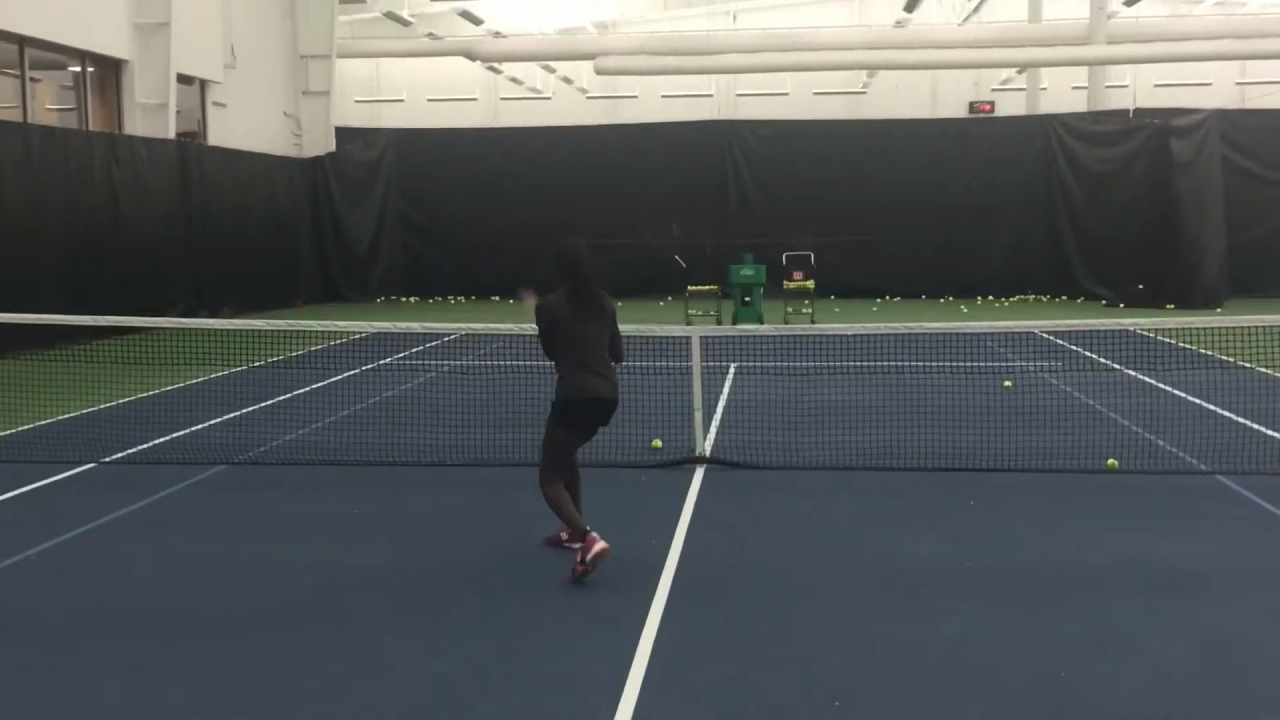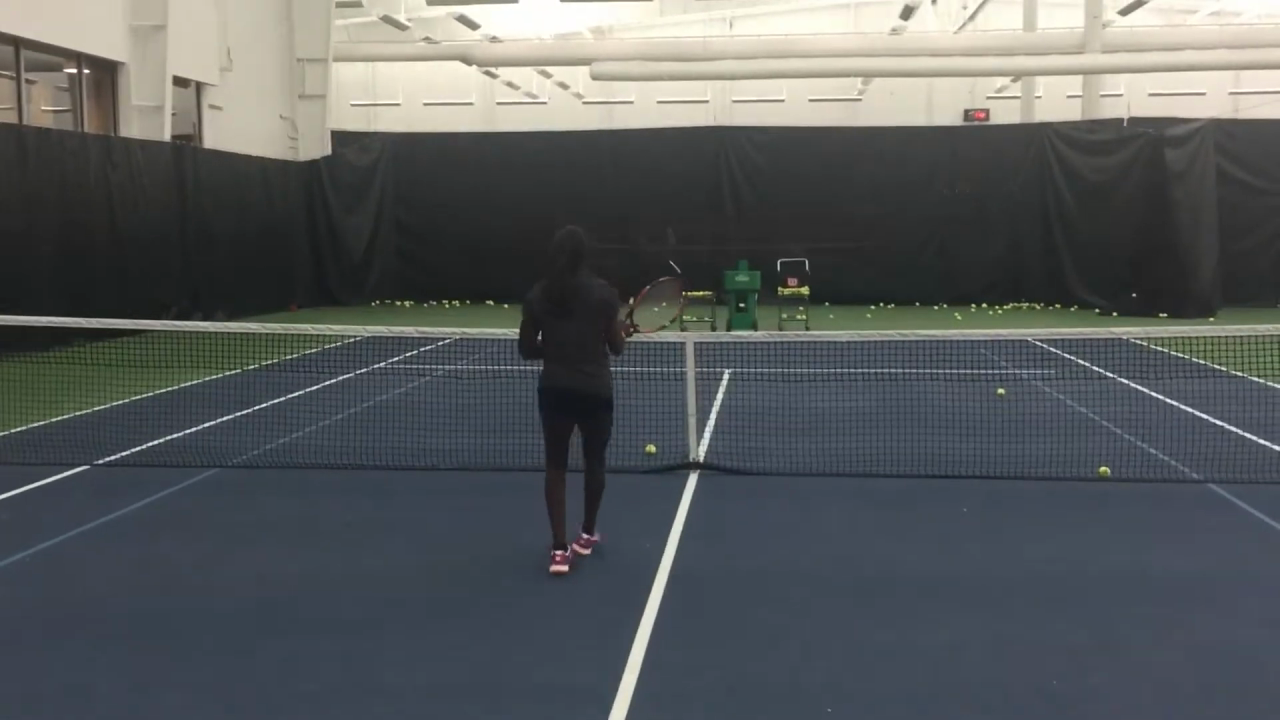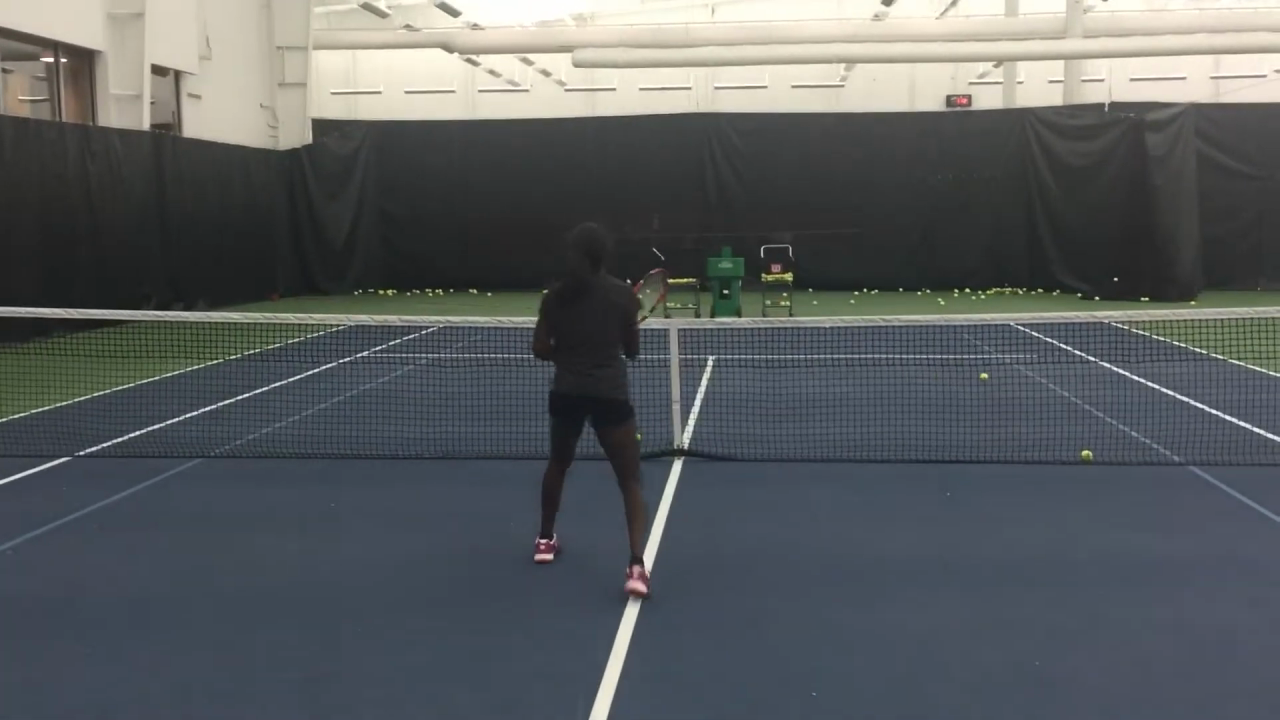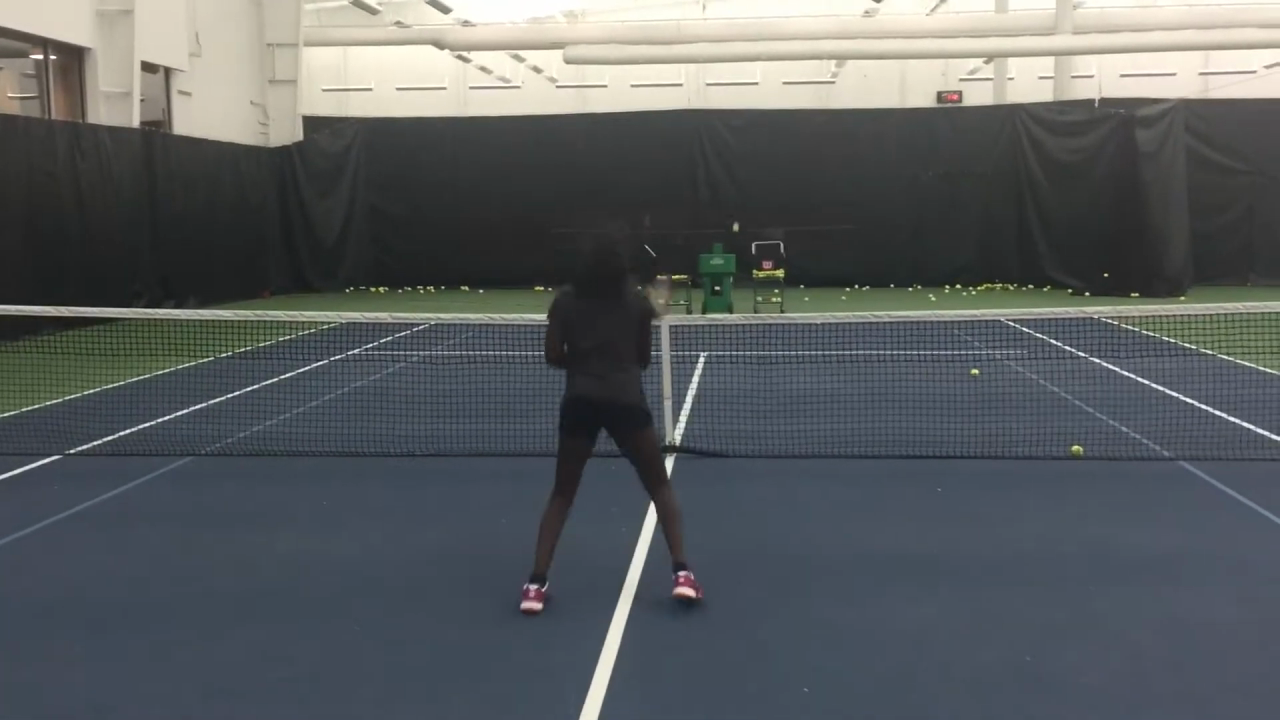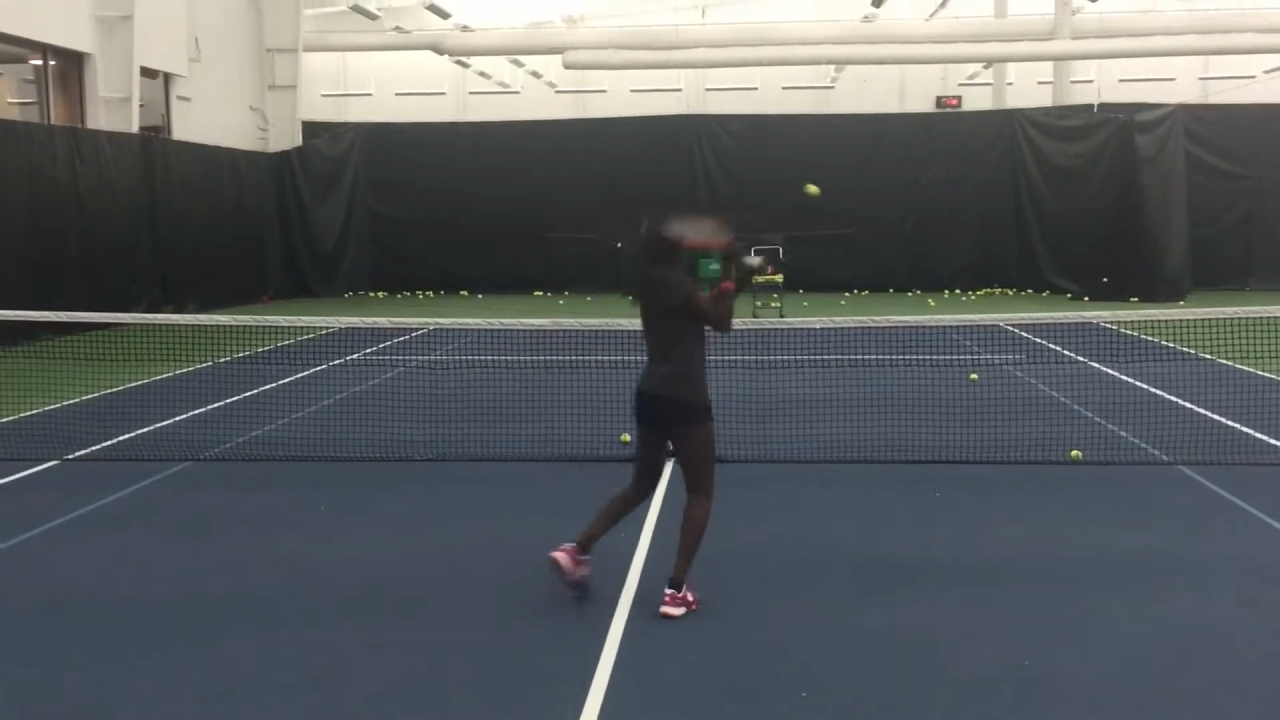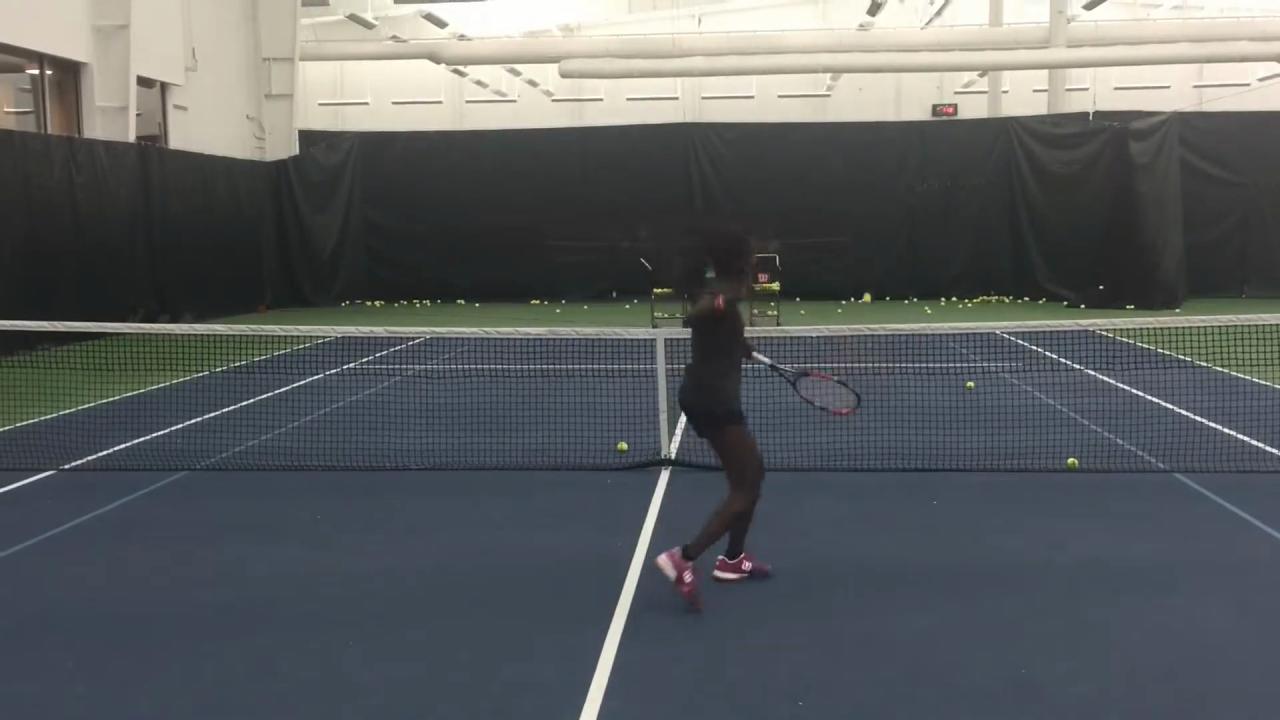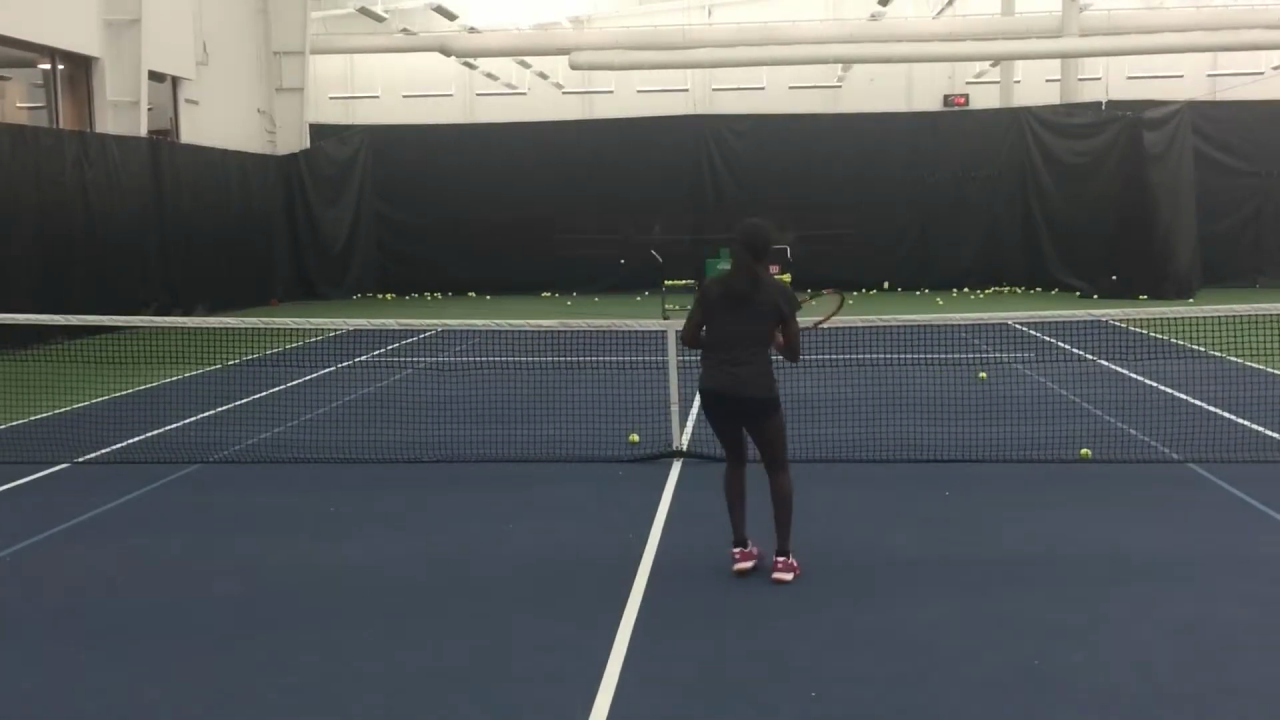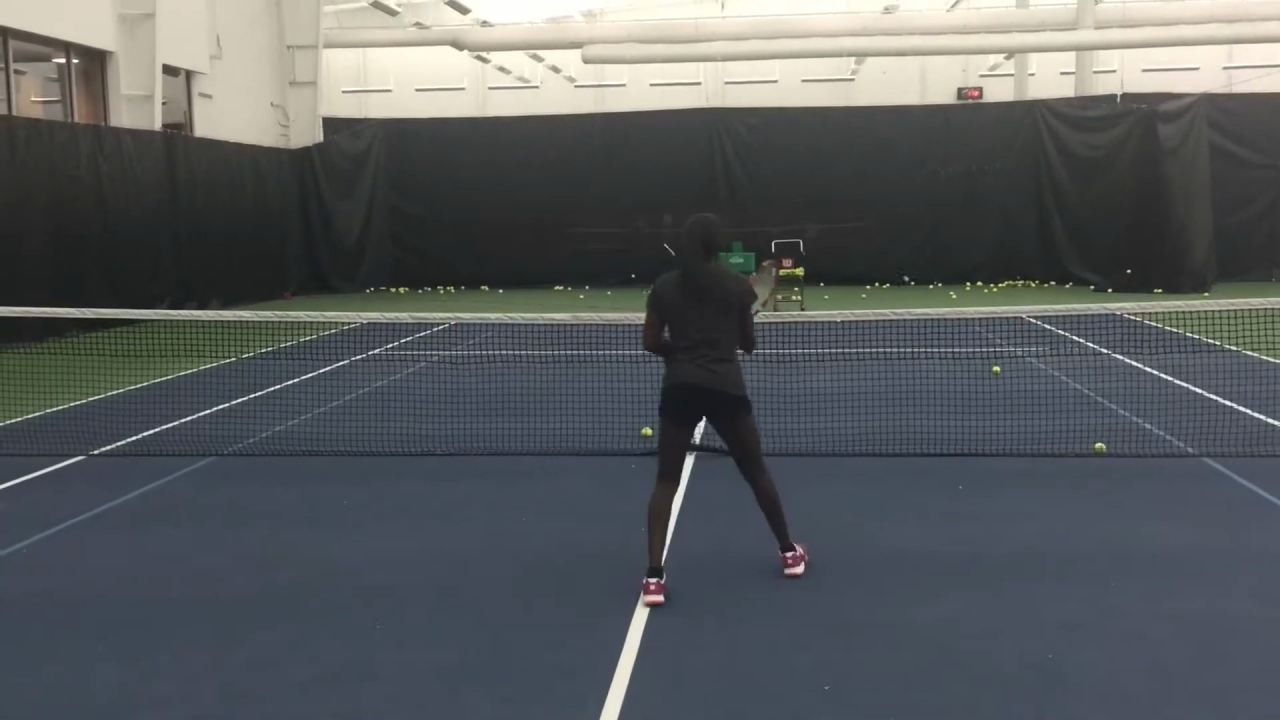
dt=0.4s
person 1, frame 1
left shoulder: (549, 305)
right shoulder: (604, 302)
left elbow: (551, 352)
left hip: (575, 396)
right hip: (607, 396)
left knee: (550, 481)
right knee: (565, 459)
left ankle: (588, 537)
right ankle: (573, 530)
person 1, frame 2
left shoulder: (538, 294)
right shoulder: (604, 292)
left elbow: (526, 349)
right elbow: (616, 348)
right wrist: (622, 332)
left hip: (554, 388)
right hip: (594, 389)
left knee: (555, 464)
right knee: (594, 462)
left ankle: (559, 549)
right ankle: (587, 534)
person 1, frame 3
left shoulder: (556, 294)
right shoulder: (623, 294)
left elbow: (540, 350)
right elbow: (633, 351)
left hip: (566, 393)
right hip: (610, 395)
left knee: (558, 463)
right knee: (631, 480)
left ankle: (546, 539)
right ankle: (636, 566)
person 1, frame 4
left shoulder: (566, 300)
right shoulder: (636, 299)
left elbow: (553, 357)
right elbow: (643, 359)
left hip: (580, 403)
right hip: (626, 403)
left knee: (562, 495)
right knee: (659, 489)
left ankle: (535, 584)
right ankle: (682, 574)
person 1, frame 5
left shoulder: (655, 285)
right shoulder: (674, 280)
left elbow: (686, 305)
right elbow: (722, 322)
left wrist: (727, 278)
right wrist: (729, 275)
left hip: (652, 393)
right hip: (685, 397)
left knee: (641, 484)
right knee: (700, 492)
left ankle: (574, 549)
right ankle: (676, 590)
person 1, frame 6
left shoulder: (718, 290)
right shoulder: (723, 290)
right elbow: (697, 314)
left wrist: (739, 342)
right wrist: (726, 302)
left hip: (702, 398)
right hip: (713, 402)
left knee: (753, 470)
right knee: (746, 492)
left ankle: (733, 557)
right ankle: (680, 557)
person 1, frame 7
left shoulder: (712, 288)
right shoulder: (778, 293)
left elbow: (688, 338)
right elbow: (793, 353)
left hip: (714, 389)
right hip: (757, 390)
left knee: (735, 463)
right knee: (778, 469)
left ankle: (740, 547)
right ankle: (783, 557)
person 1, frame 8
left shoulder: (664, 285)
right shoulder: (736, 286)
left elbow: (651, 342)
right elbow: (749, 343)
left hip: (681, 388)
right hip: (726, 388)
left knee: (666, 482)
right knee: (756, 473)
left ankle: (654, 577)
right ankle: (789, 552)
